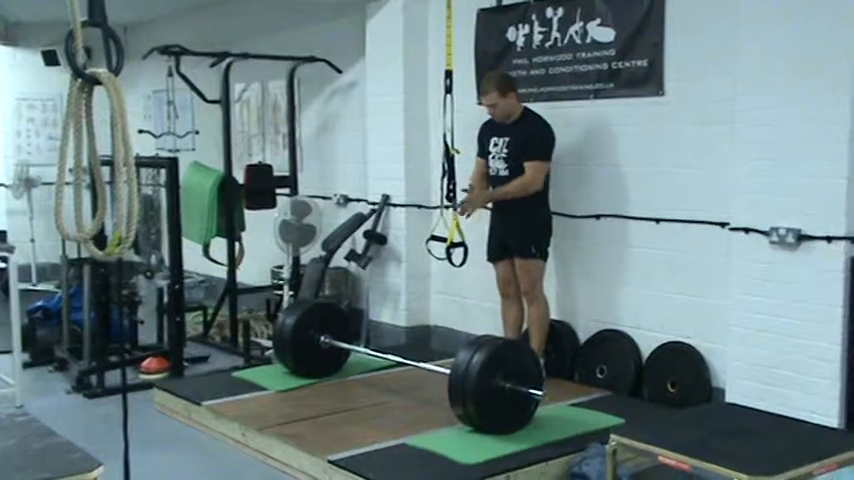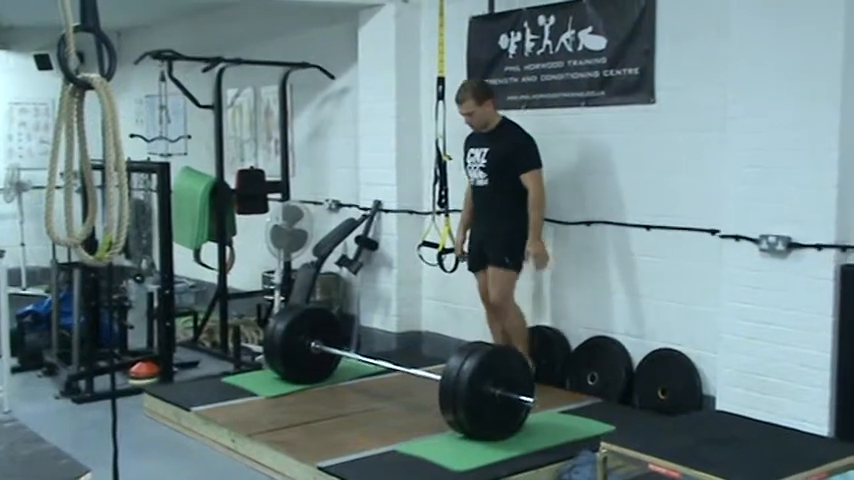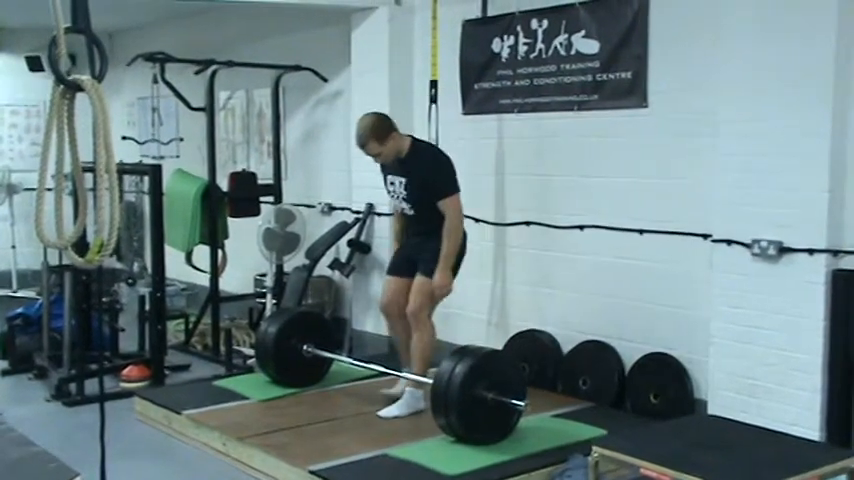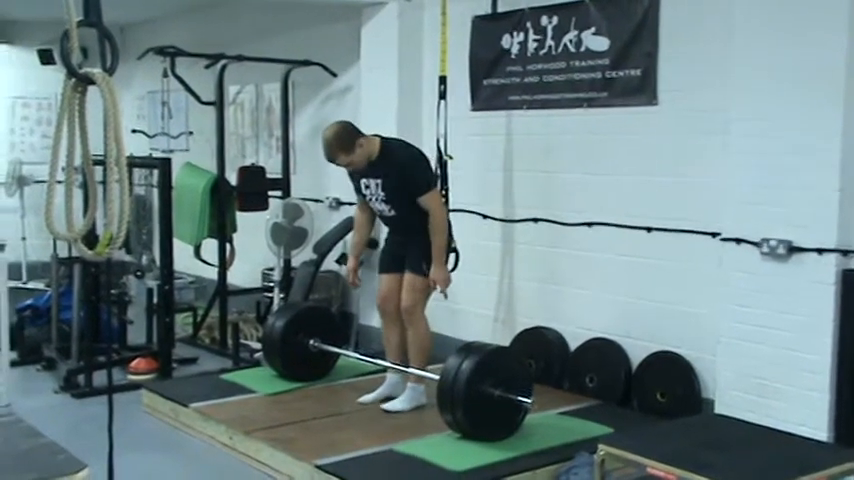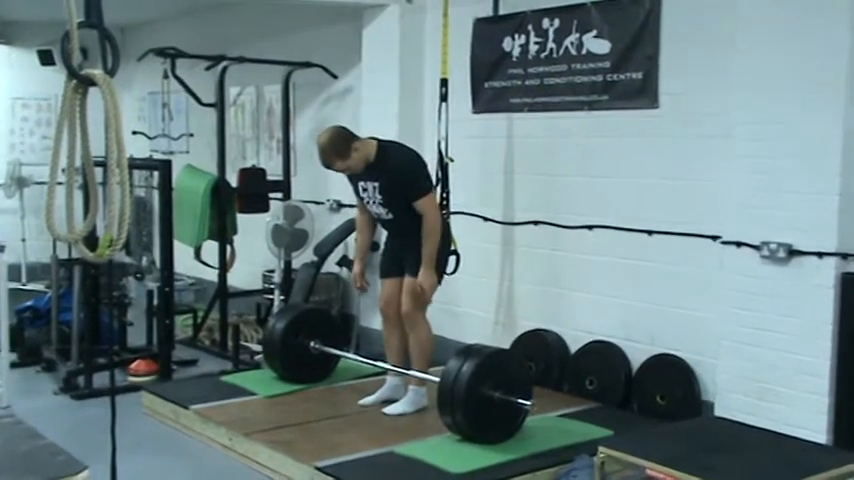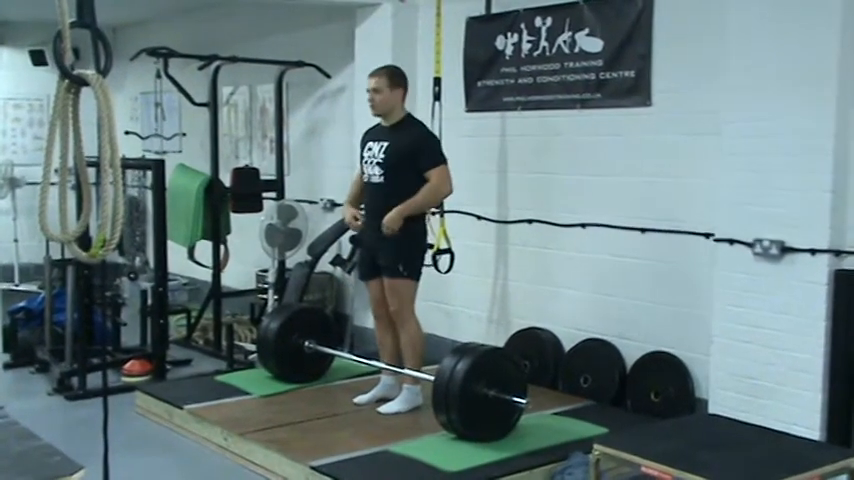
dt=0.7s
person 1, frame 1
left shoulder: (536, 129)
right shoulder: (488, 129)
left elbow: (533, 181)
right elbow: (480, 171)
left wrist: (487, 196)
right wrist: (475, 193)
left hip: (530, 222)
right hip: (499, 220)
left knee: (530, 291)
right knee: (507, 291)
person 1, frame 2
left shoulder: (516, 140)
right shoulder: (471, 140)
left elbow: (535, 190)
left wrist: (535, 239)
right wrist: (461, 233)
left hip: (508, 232)
right hip: (481, 232)
left knee: (500, 299)
right knee: (490, 301)
person 1, frame 3
left shoulder: (432, 162)
right shoulder: (388, 162)
left elbow: (454, 216)
left wrist: (444, 268)
right wrist: (396, 242)
left hip: (440, 243)
right hip: (412, 240)
left knee: (416, 312)
right knee: (389, 305)
left ankle: (415, 394)
right ankle: (408, 374)
person 1, frame 4
left shoulder: (406, 159)
right shoulder: (356, 166)
left elbow: (437, 210)
right elbow: (364, 210)
left wrist: (439, 263)
right wrist: (354, 256)
left hip: (426, 238)
right hip: (397, 237)
left knee: (410, 307)
right knee: (386, 305)
left ankle: (415, 389)
right ankle: (394, 381)
person 1, frame 5
left shoulder: (403, 162)
right shoulder: (355, 168)
left elbow: (431, 215)
right elbow: (365, 213)
left wrist: (428, 268)
right wrist: (359, 260)
left hip: (427, 241)
right hip: (397, 240)
left knee: (411, 311)
right knee: (389, 310)
left ankle: (417, 391)
right ankle: (395, 383)
person 1, frame 6
left shoulder: (418, 136)
right shoulder: (370, 135)
left elbow: (442, 186)
left wrist: (401, 212)
right wrist: (350, 205)
left hip: (403, 237)
right hip: (371, 235)
left knee: (401, 312)
right knee: (380, 312)
left ankle: (412, 389)
right ankle: (389, 382)
